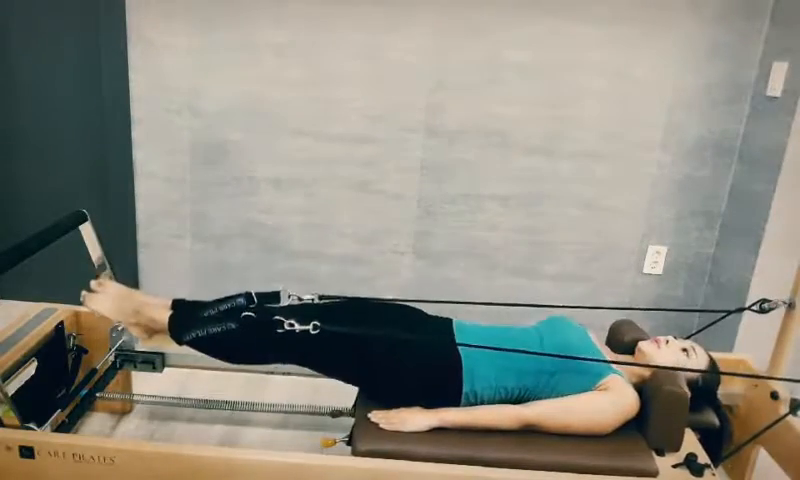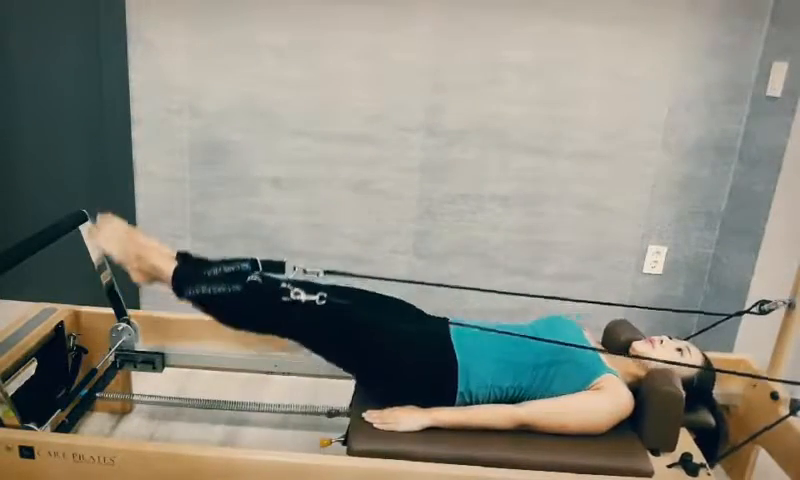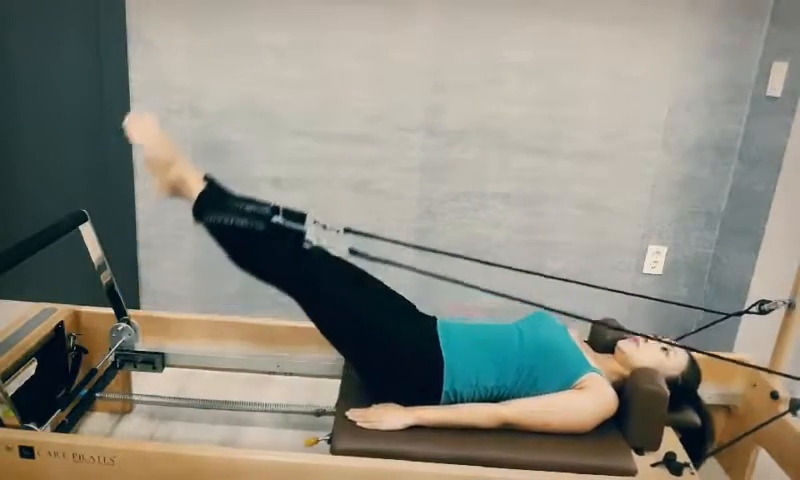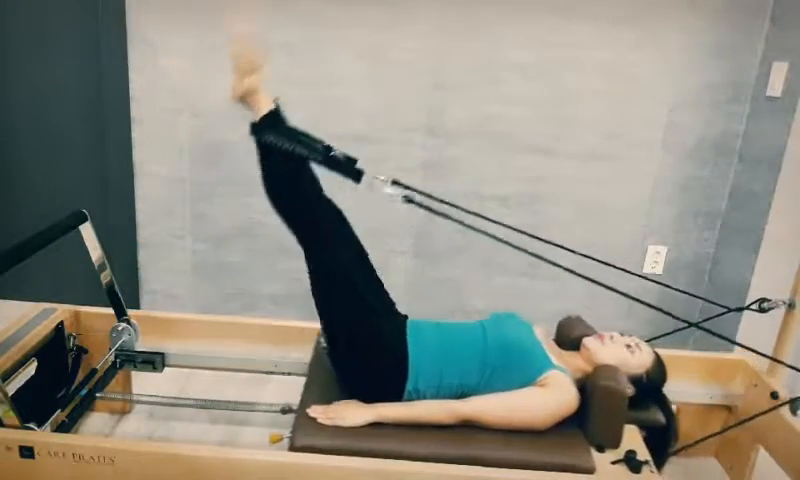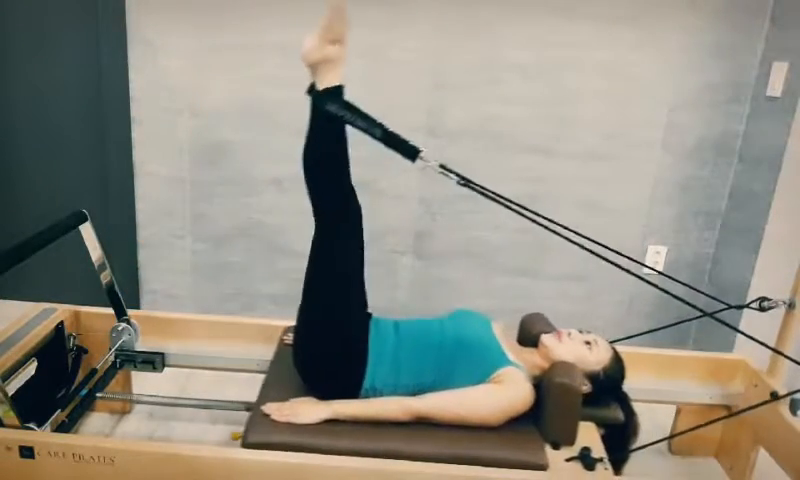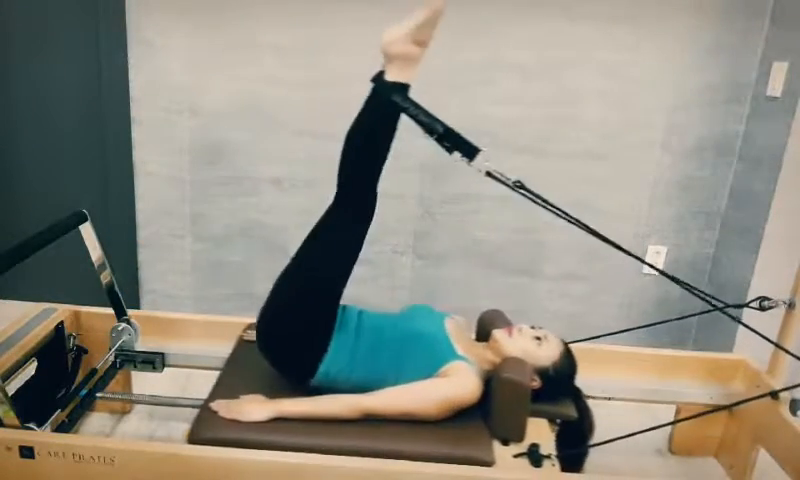
dt=0.4s
person 1, frame 1
left shoulder: (620, 402)
right shoulder: (594, 347)
left elbow: (522, 415)
left wrist: (429, 416)
left hip: (445, 375)
right hip: (442, 336)
left knee: (292, 337)
right knee: (287, 311)
left ankle: (160, 318)
right ankle: (161, 310)
person 1, frame 2
left shoulder: (614, 403)
right shoulder: (592, 348)
left elbow: (517, 414)
left wrist: (425, 416)
left hip: (439, 377)
right hip: (439, 338)
left knee: (295, 311)
right knee: (293, 293)
left ankle: (166, 269)
right ankle: (167, 262)
person 1, frame 3
left shoulder: (601, 400)
right shoulder: (575, 347)
left elbow: (501, 413)
left wrist: (411, 412)
left hip: (423, 372)
right hip: (427, 337)
left knee: (305, 269)
right knee: (308, 257)
left ankle: (191, 184)
right ankle: (191, 180)
person 1, frame 4
left shoulder: (561, 398)
right shoulder: (542, 342)
left elbow: (464, 410)
left wrist: (369, 412)
left hip: (385, 372)
right hip: (400, 339)
left knee: (322, 230)
right knee: (326, 225)
left ankle: (262, 106)
right ankle: (263, 107)
person 1, frame 5
left shoulder: (516, 393)
right shoulder: (502, 343)
left elbow: (417, 409)
left wrist: (325, 409)
left hip: (339, 369)
right hip: (358, 342)
left knee: (339, 217)
person 1, frame 6
left shoulder: (465, 386)
right shoulder: (457, 331)
left elbow: (364, 406)
left wrist: (273, 408)
left hip: (299, 346)
right hip: (305, 332)
left knee: (354, 200)
right knee: (356, 198)
